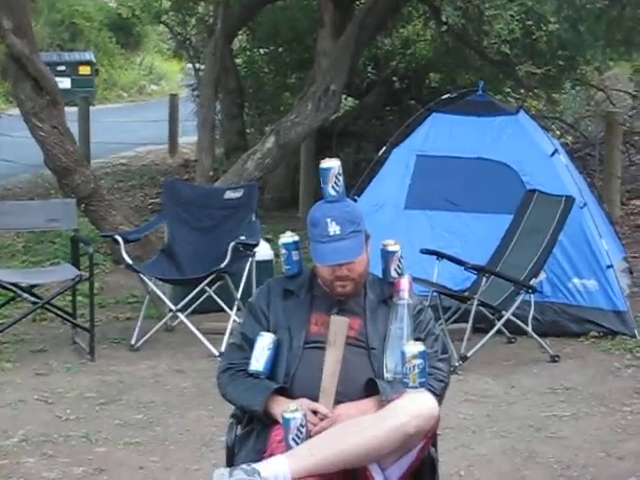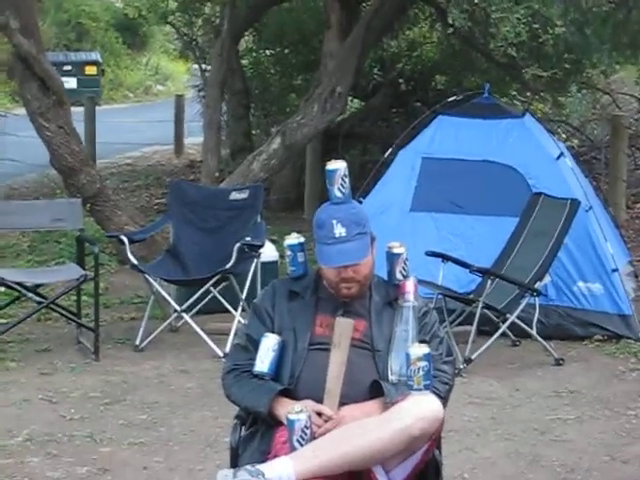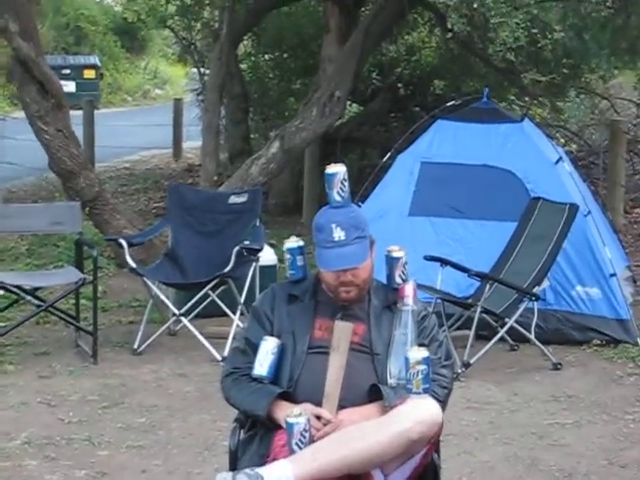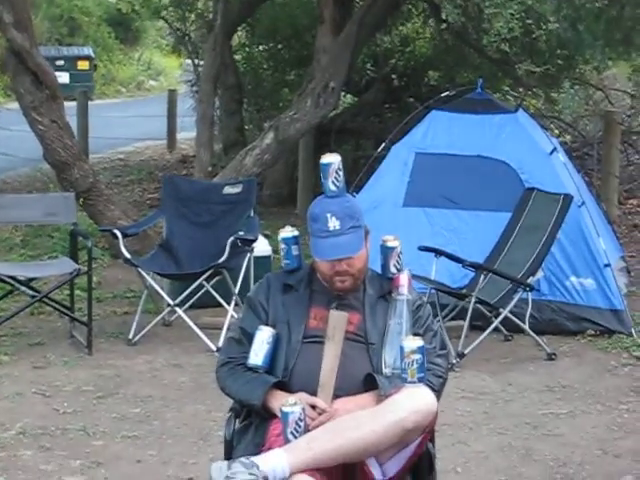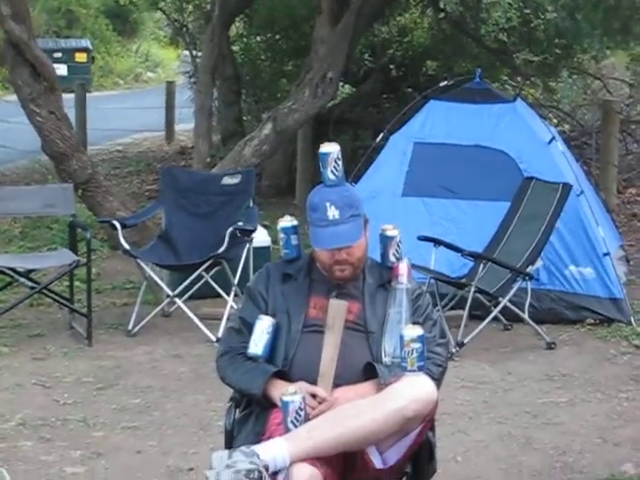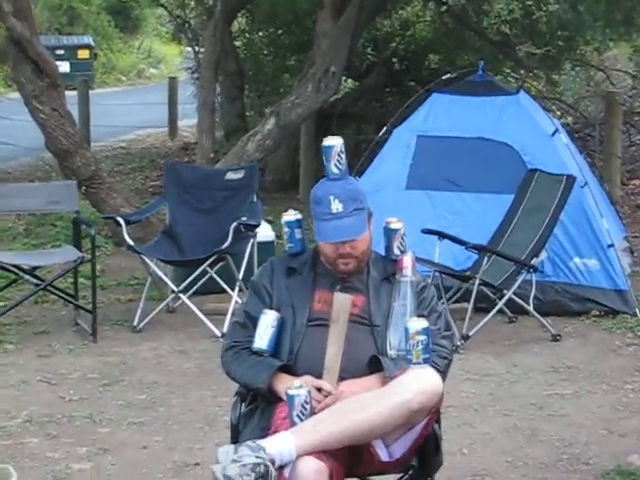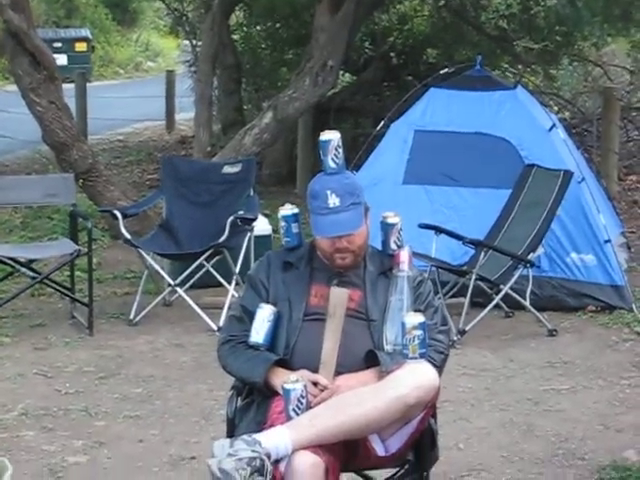
dt=0.1s
person 1, frame 1
right shoulder: (277, 296)
left elbow: (436, 375)
right elbow: (232, 372)
left wrist: (364, 410)
right wrist: (280, 406)
left hip: (376, 440)
left knee: (422, 408)
person 1, frame 2
right shoulder: (281, 298)
left elbow: (440, 377)
right elbow: (237, 373)
left wrist: (369, 412)
right wrist: (284, 407)
left hip: (381, 442)
left knee: (427, 410)
person 1, frame 3
right shoulder: (280, 301)
left elbow: (439, 380)
right elbow: (236, 376)
left wrist: (368, 414)
right wrist: (284, 411)
left hip: (380, 445)
left knee: (426, 413)
person 1, frame 4
right shoulder: (275, 291)
left elbow: (434, 370)
right elbow: (231, 366)
left wrist: (363, 404)
right wrist: (279, 400)
left hip: (375, 438)
left knee: (421, 403)
person 1, frame 5
right shoulder: (275, 280)
left elbow: (433, 359)
right elbow: (231, 355)
left wrist: (362, 393)
right wrist: (279, 389)
left hip: (375, 427)
left knee: (421, 390)
person 1, frame 6
right shoulder: (279, 274)
left elbow: (438, 352)
right elbow: (236, 350)
left wrist: (368, 387)
right wrist: (284, 384)
left hip: (381, 423)
left knee: (426, 383)
left ankle: (268, 451)
person 1, frame 7
right shoulder: (276, 268)
left elbow: (434, 347)
right elbow: (232, 344)
left wrist: (363, 382)
right wrist: (280, 377)
left hip: (377, 416)
right hip: (300, 409)
left knee: (422, 378)
left ankle: (263, 445)
